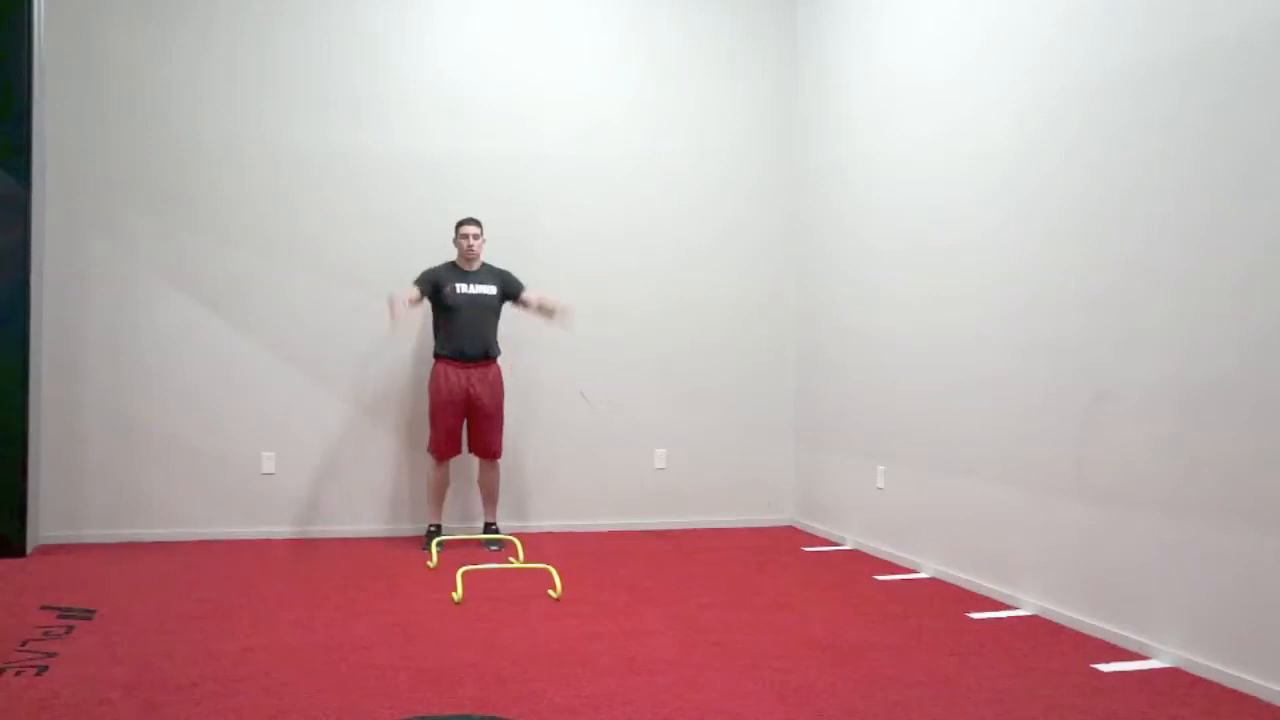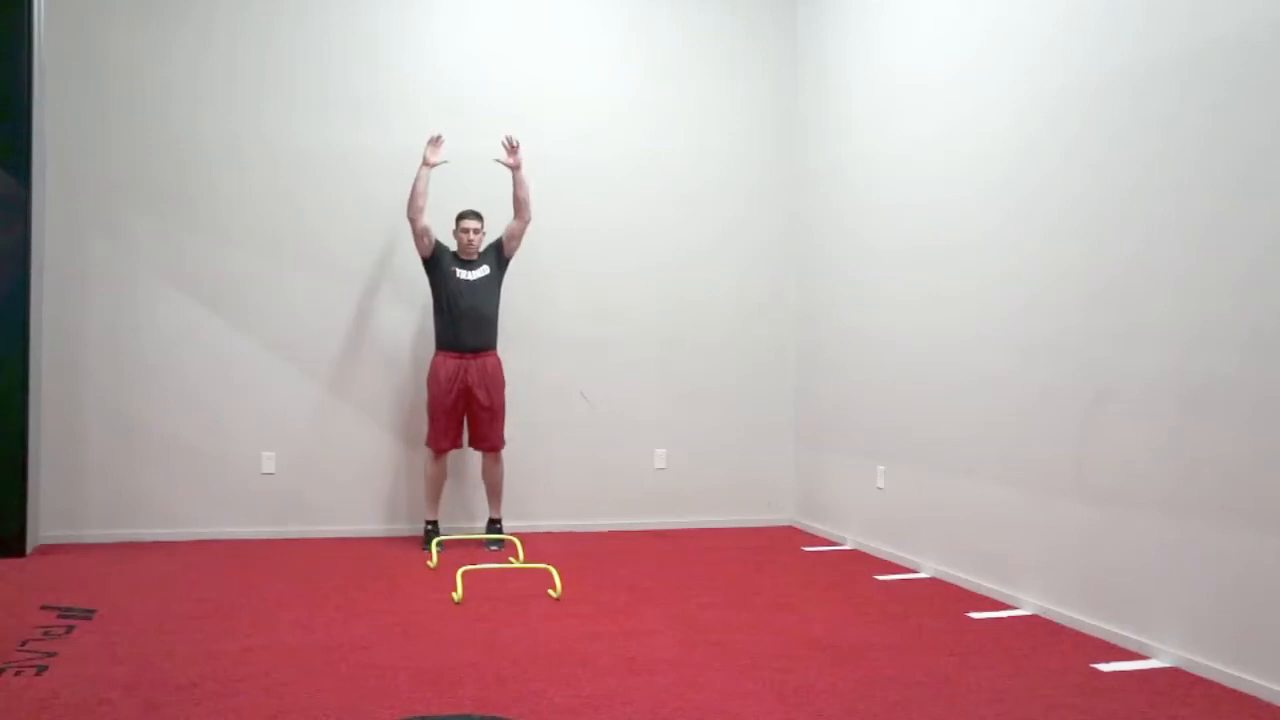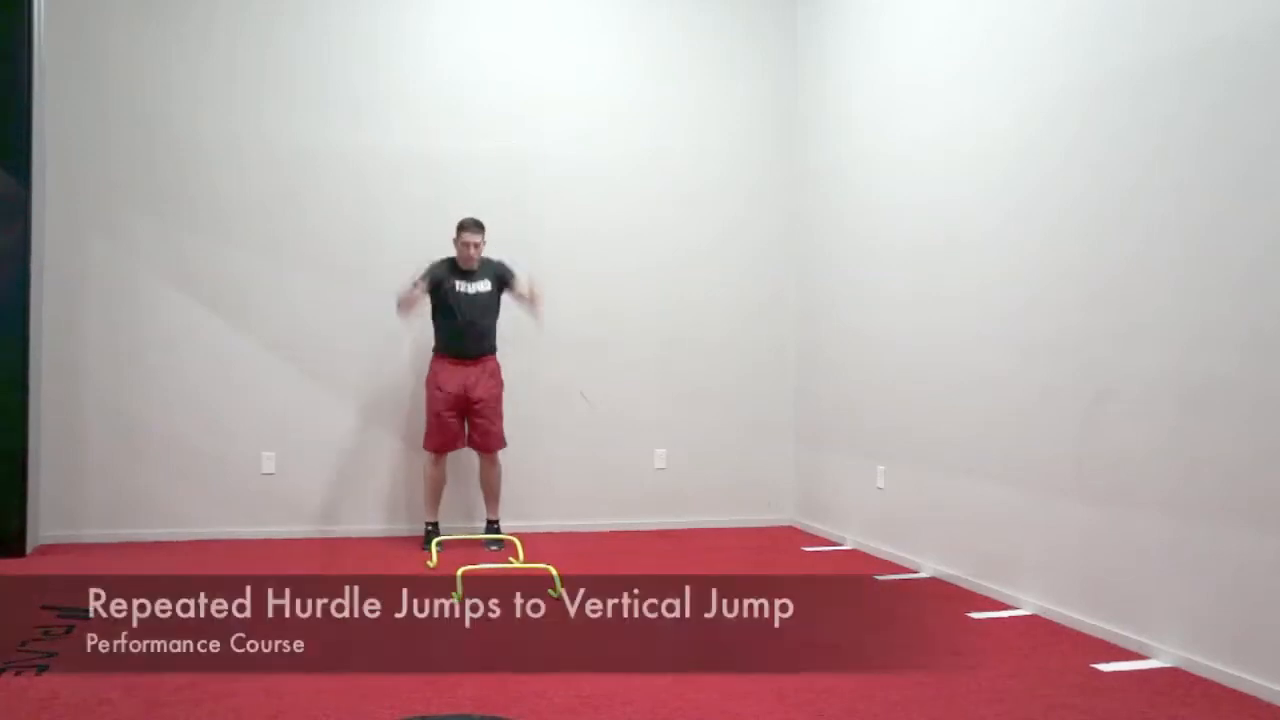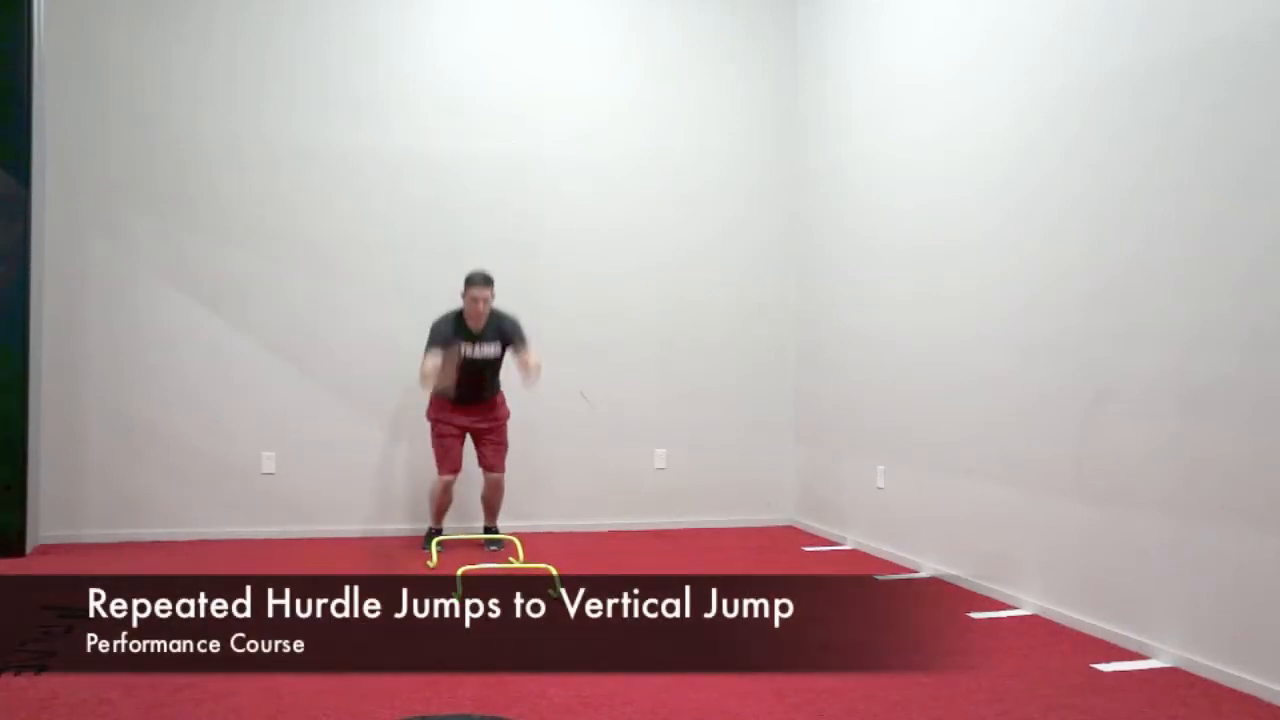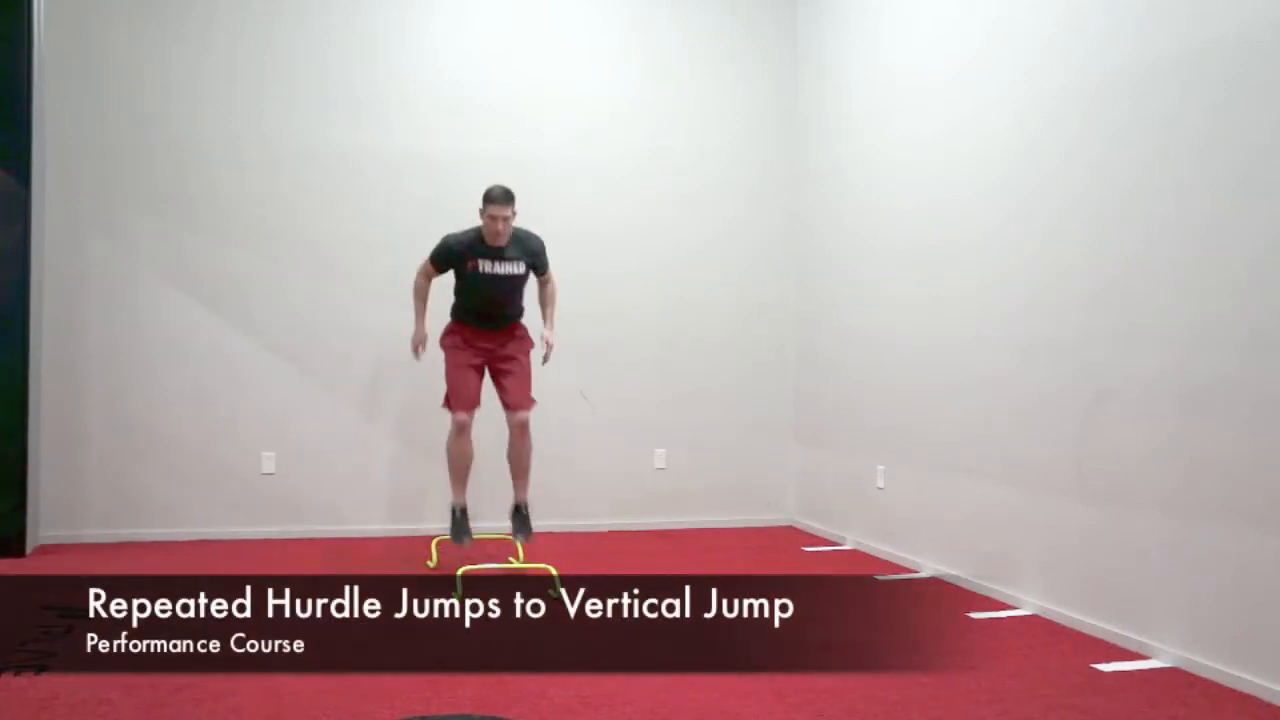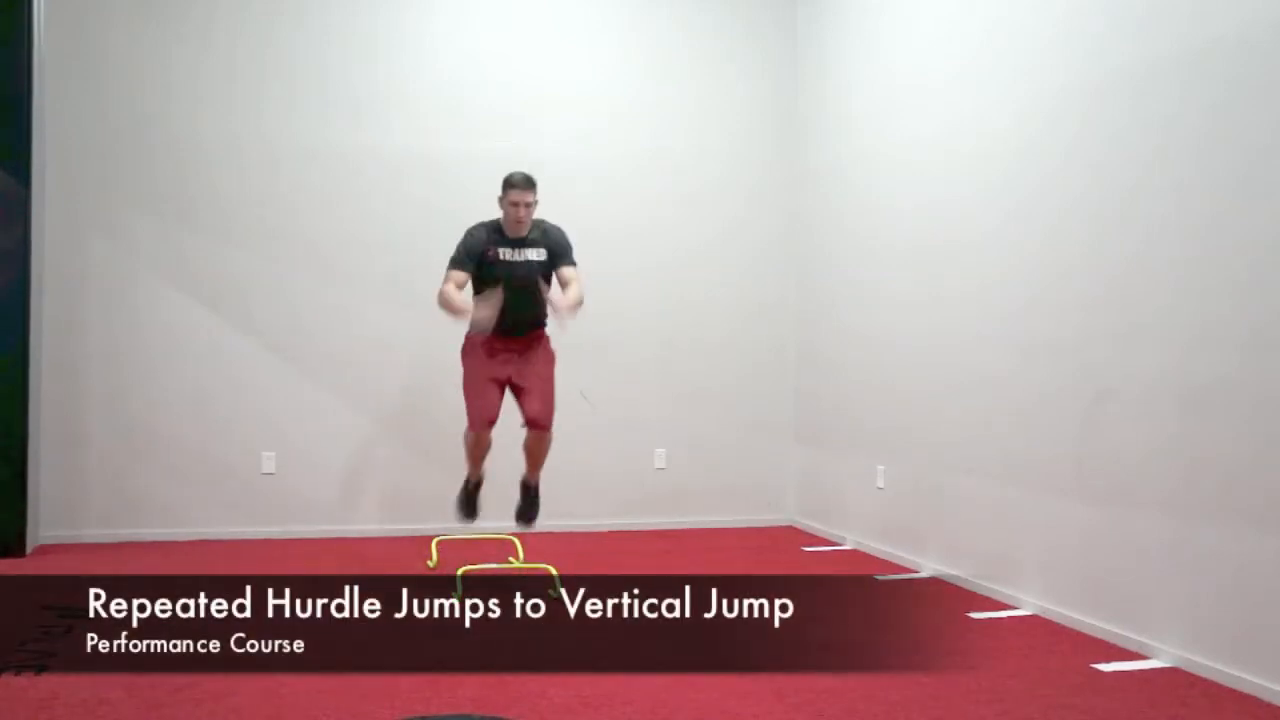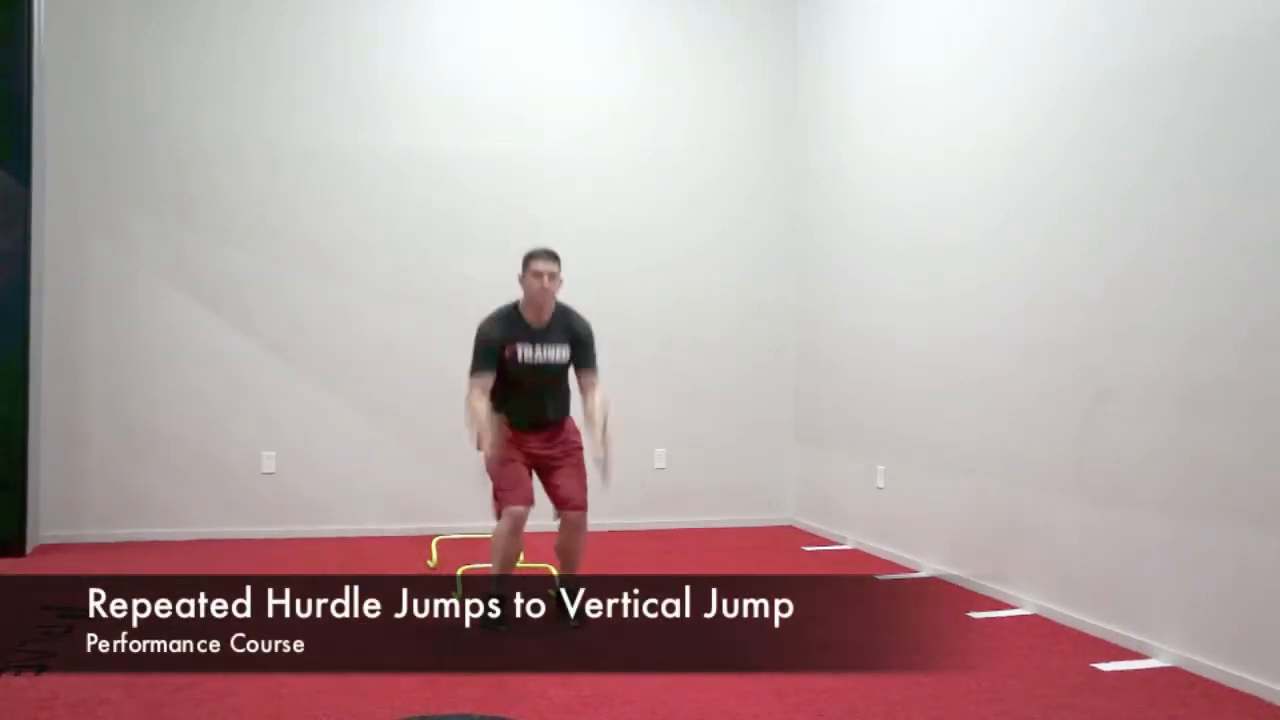
dt=0.4s
person 1, frame 1
left shoulder: (499, 278)
right shoulder: (438, 276)
left elbow: (530, 299)
right elbow: (410, 294)
left wrist: (549, 307)
right wrist: (399, 301)
left hip: (487, 375)
right hip: (447, 374)
left knee: (490, 455)
right knee: (442, 455)
left ankle: (490, 524)
right ankle: (434, 526)
person 1, frame 2
left shoulder: (496, 259)
right shoulder: (439, 260)
left elbow: (522, 218)
right elbow: (416, 218)
left wrist: (517, 170)
right wrist: (426, 168)
left hip: (486, 365)
right hip: (446, 365)
left knee: (492, 449)
right knee: (439, 449)
left ankle: (495, 523)
right ankle: (431, 524)
person 1, frame 3
left shoulder: (497, 271)
right shoulder: (440, 272)
left elbow: (522, 291)
right elbow: (405, 304)
left wrist: (530, 296)
right wrist: (412, 294)
left hip: (485, 372)
right hip: (445, 372)
left knee: (489, 451)
right knee: (438, 451)
left ankle: (493, 524)
right ankle: (431, 526)
person 1, frame 4
left shoulder: (506, 324)
right shoulder: (444, 326)
left elbow: (528, 357)
right elbow: (426, 375)
left wrist: (530, 368)
right wrist: (442, 374)
left hip: (489, 407)
right hip: (448, 409)
left knee: (495, 475)
right knee: (447, 477)
left ankle: (491, 530)
right ankle: (434, 530)
person 1, frame 5
left shoulder: (531, 245)
right shoulder: (457, 244)
left elbow: (547, 280)
right elbow: (424, 275)
left wrist: (549, 327)
right wrist: (420, 324)
left hip: (510, 339)
right hip: (464, 338)
left knee: (520, 422)
right knee: (461, 422)
left ankle: (520, 507)
right ankle: (459, 511)
person 1, frame 6
left shoulder: (553, 237)
right shoulder: (478, 238)
left elbow: (576, 290)
right elbow: (447, 293)
left wrist: (562, 301)
right wrist: (473, 312)
left hip: (534, 346)
right hip: (485, 348)
left knee: (540, 425)
right knee: (480, 427)
left ankle: (531, 482)
right ankle: (473, 479)
person 1, frame 7
left shoulder: (575, 326)
right shoulder: (496, 327)
left elbow: (591, 387)
right elbow: (478, 391)
left wrist: (597, 435)
right wrist: (484, 436)
left hip: (556, 433)
right hip: (507, 436)
left knee: (575, 514)
right knee: (514, 514)
left ankle: (569, 596)
right ankle: (497, 599)
